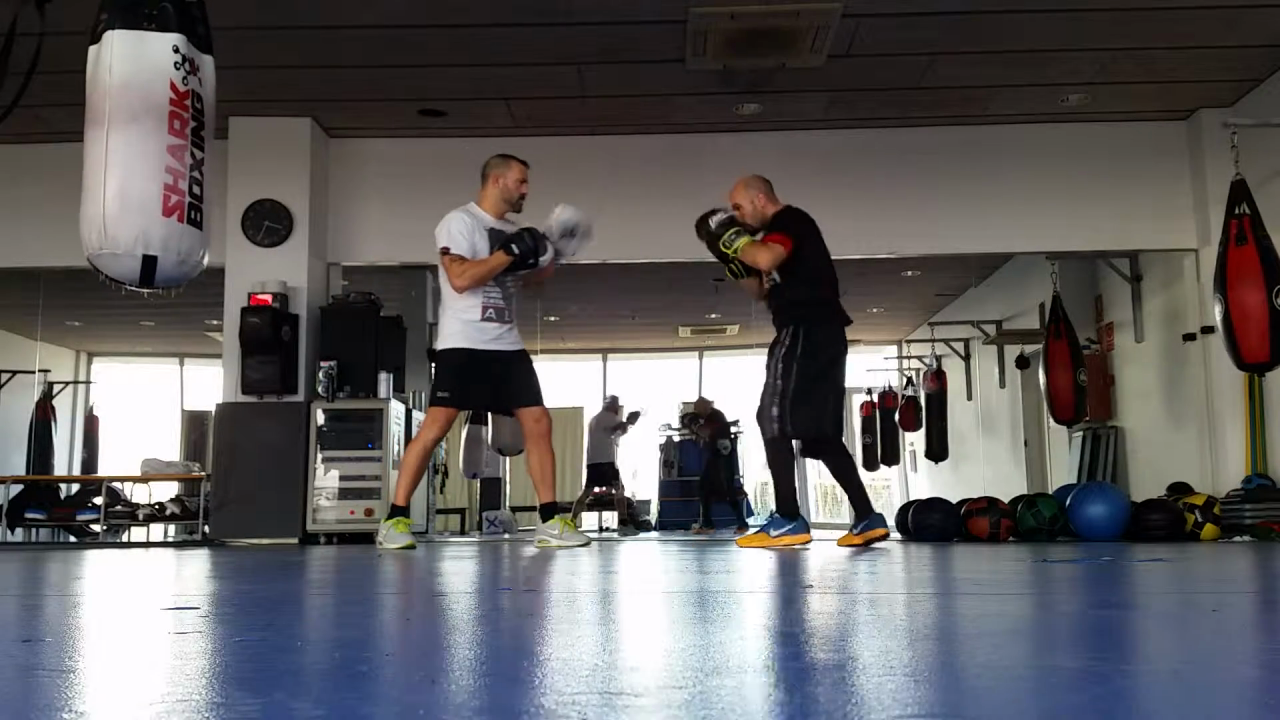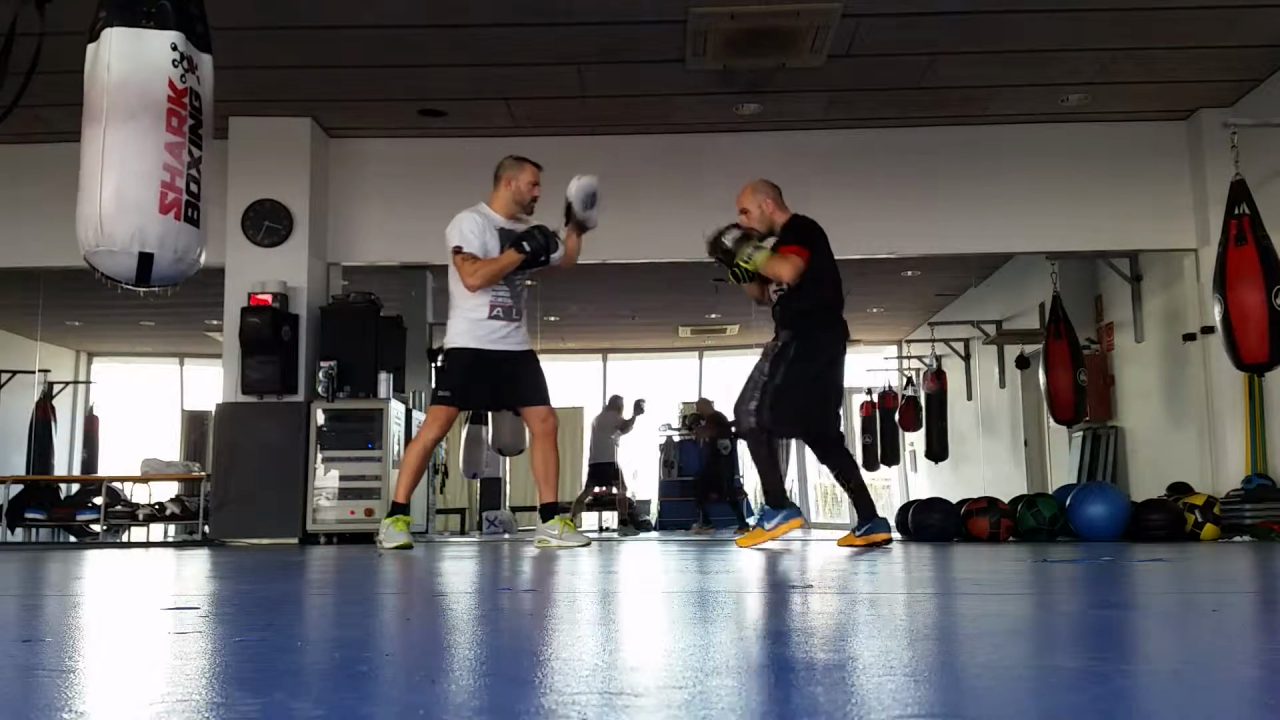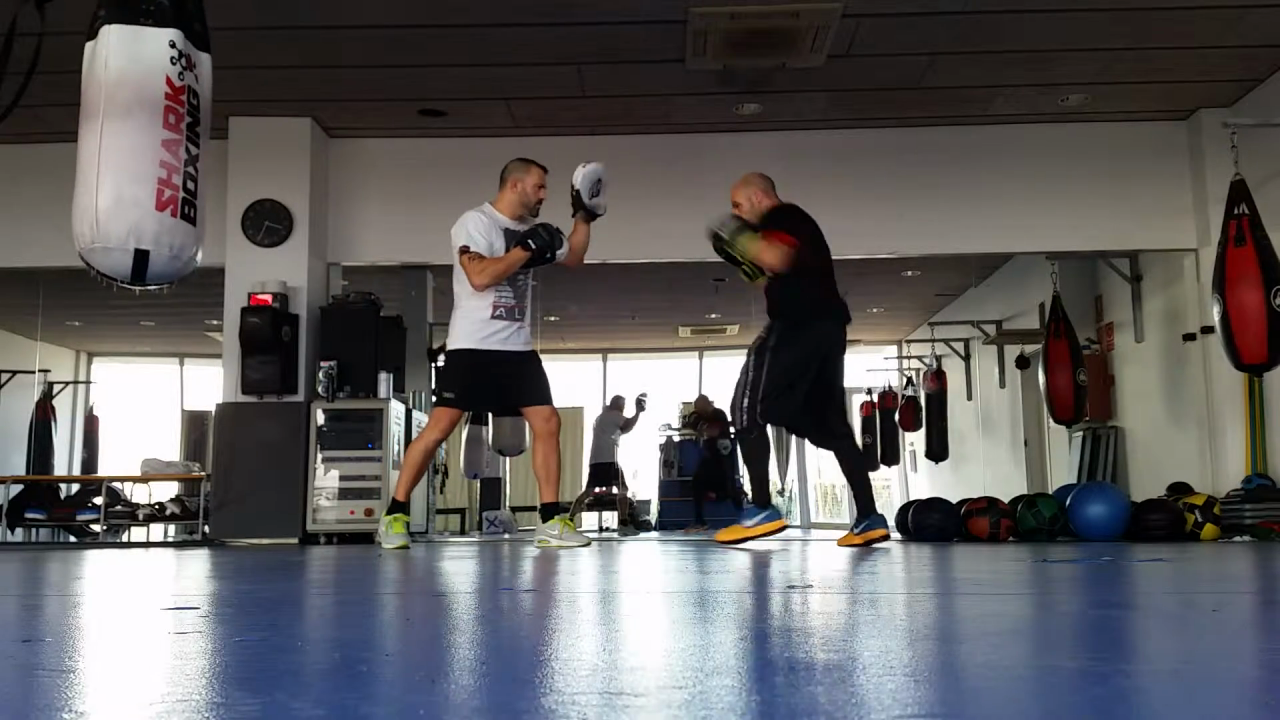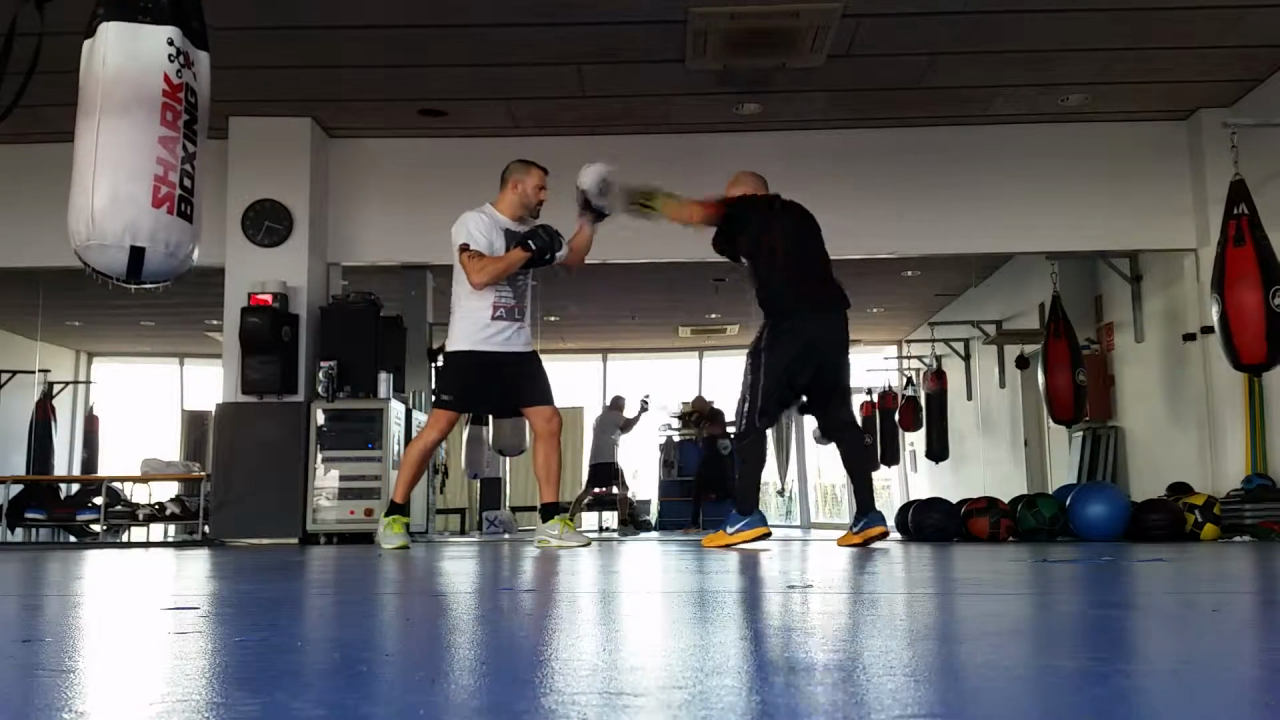
dt=0.1s
person 1, frame 1
left shoulder: (510, 231)
right shoulder: (459, 222)
left elbow: (535, 278)
right elbow: (460, 280)
left wrist: (551, 255)
right wrist: (509, 251)
left hip: (507, 346)
right hip: (462, 345)
left knee: (539, 423)
right knee: (436, 425)
left ankle: (550, 522)
right ankle: (395, 518)
person 1, frame 2
left shoulder: (524, 229)
right shoulder: (470, 221)
left elbow: (564, 262)
right elbow: (473, 278)
left wrist: (576, 226)
right wrist: (521, 249)
left hip: (515, 347)
right hip: (469, 344)
left knee: (545, 423)
right knee: (437, 424)
left ankle: (550, 521)
right ankle: (396, 515)
person 1, frame 3
left shoulder: (528, 229)
right shoulder: (475, 222)
left elbow: (572, 258)
right elbow: (480, 277)
left wrist: (584, 217)
right wrist: (527, 248)
left hip: (518, 348)
right hip: (472, 345)
left knee: (548, 423)
right knee: (440, 425)
left ankle: (551, 521)
right ankle: (395, 515)
person 1, frame 4
left shoulder: (527, 231)
right shoulder: (475, 221)
left elbow: (574, 258)
right elbow: (479, 276)
left wrist: (589, 217)
right wrist: (527, 248)
left hip: (517, 349)
right hip: (471, 347)
left knee: (548, 423)
right knee: (438, 427)
left ankle: (551, 522)
right ankle: (394, 515)
person 2, frame 1
left shoulder: (788, 219)
right shoulder: (790, 226)
left elbow: (764, 257)
right elbow: (759, 289)
left wrist: (729, 235)
right wrist: (731, 256)
left hip: (805, 332)
right hip: (823, 334)
left knee: (775, 420)
right knee: (822, 431)
left ankle: (788, 520)
right ankle: (867, 518)
person 2, frame 2
left shoulder: (799, 228)
right shoulder: (781, 241)
left elbow: (787, 272)
right elbow: (762, 293)
left wrist: (745, 248)
right wrist: (737, 261)
left hip: (806, 338)
right hip: (823, 340)
left knee: (752, 414)
right knee: (825, 434)
left ankle: (779, 509)
right ankle: (870, 520)
person 2, frame 3
left shoulder: (783, 216)
right shoulder: (785, 226)
left elbow: (775, 259)
right elbow: (771, 282)
left wrist: (740, 238)
right wrist: (739, 253)
left hip: (796, 328)
right hip: (825, 329)
left knee: (748, 410)
right knee: (832, 425)
left ankle: (762, 509)
right ankle: (869, 517)
person 2, frame 4
left shoulder: (750, 210)
right shoulder: (799, 215)
left elbow: (692, 212)
left wrist: (650, 199)
right wrist: (745, 252)
left hip: (790, 324)
right hip: (831, 321)
left knee: (754, 417)
right knee: (839, 418)
left ankle: (747, 515)
right ankle: (867, 515)
